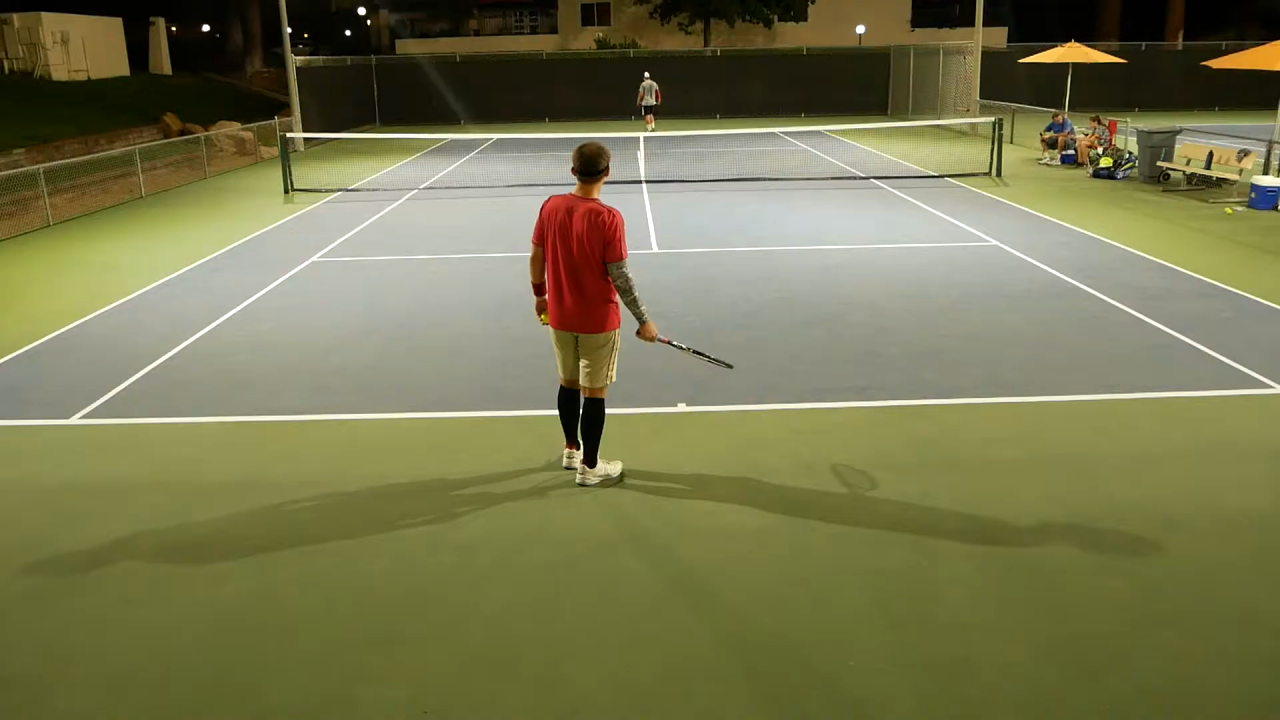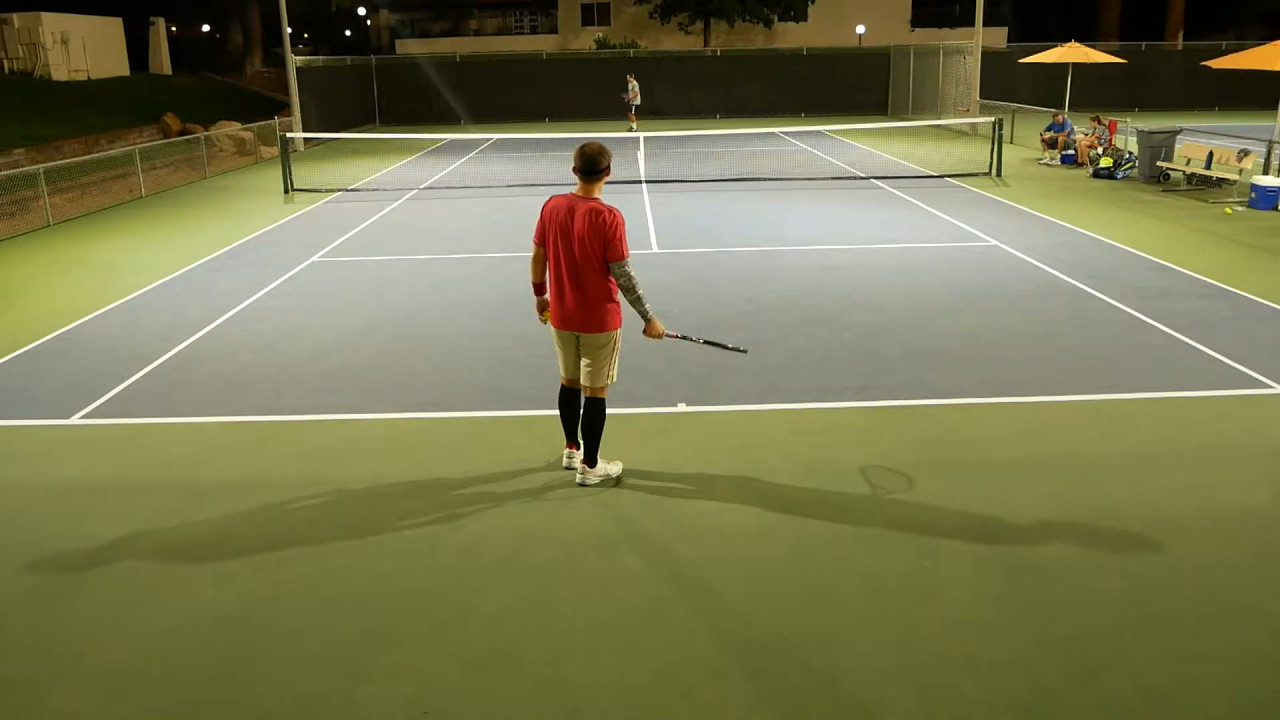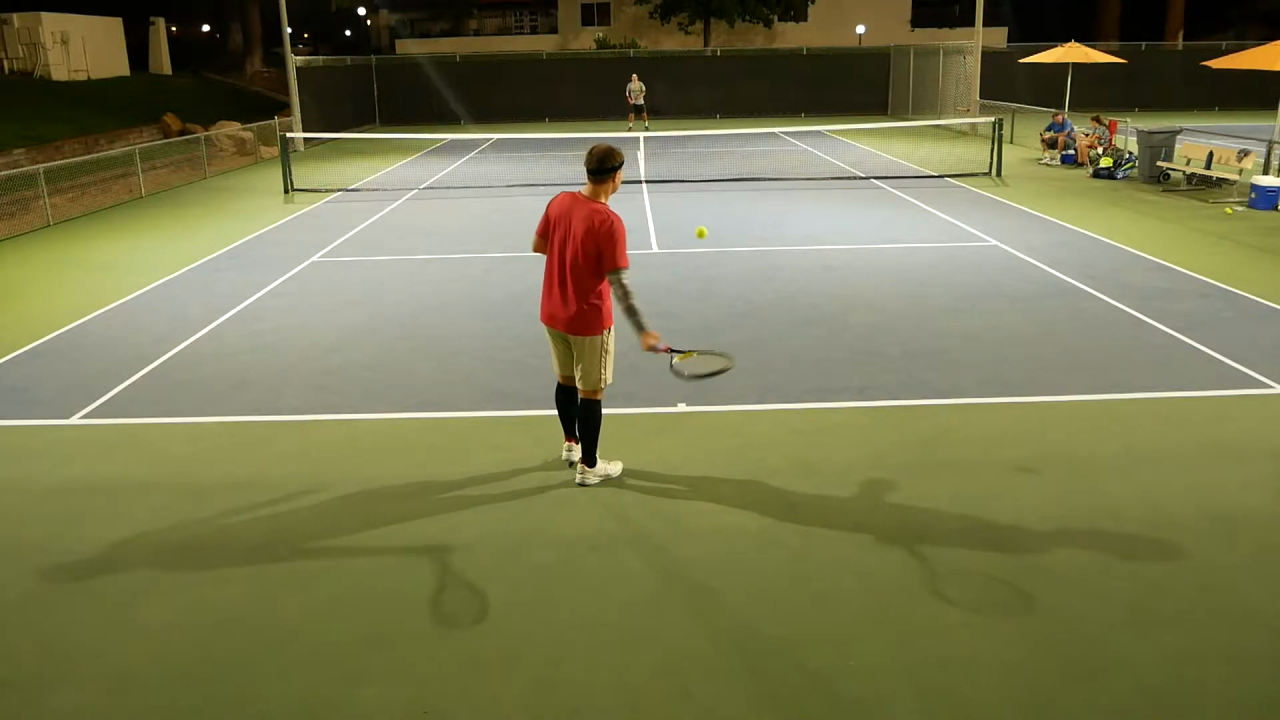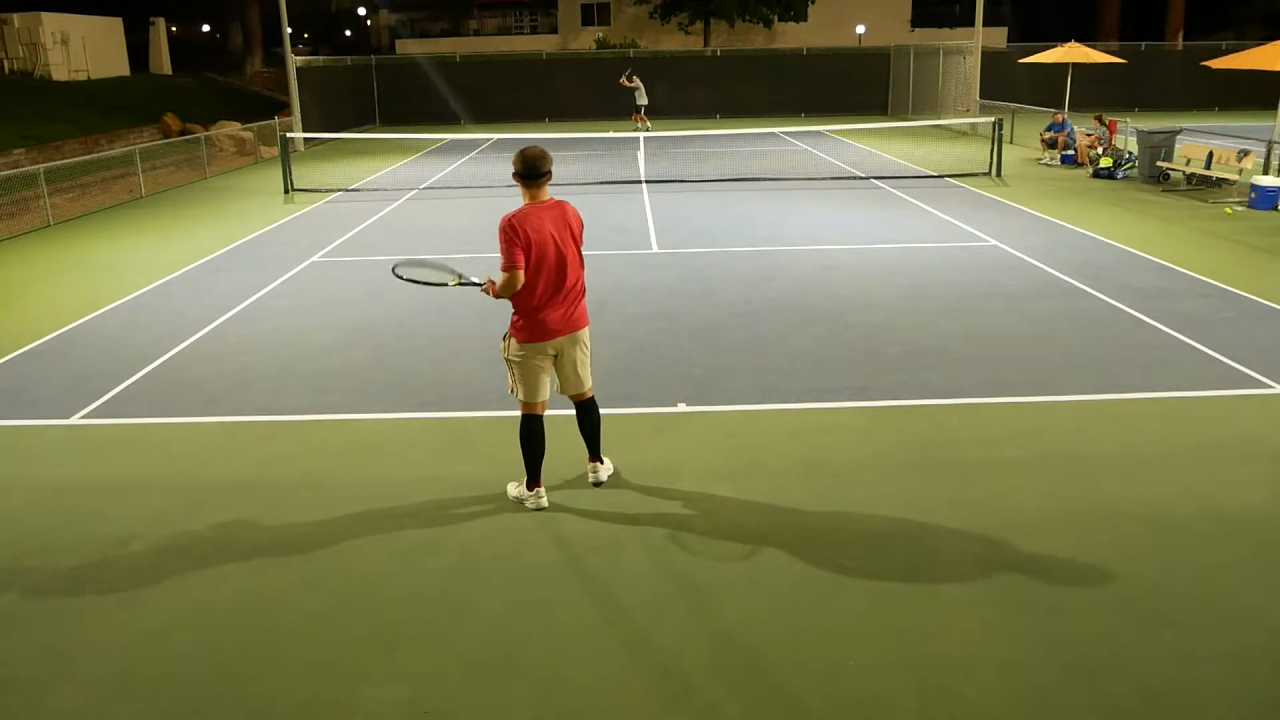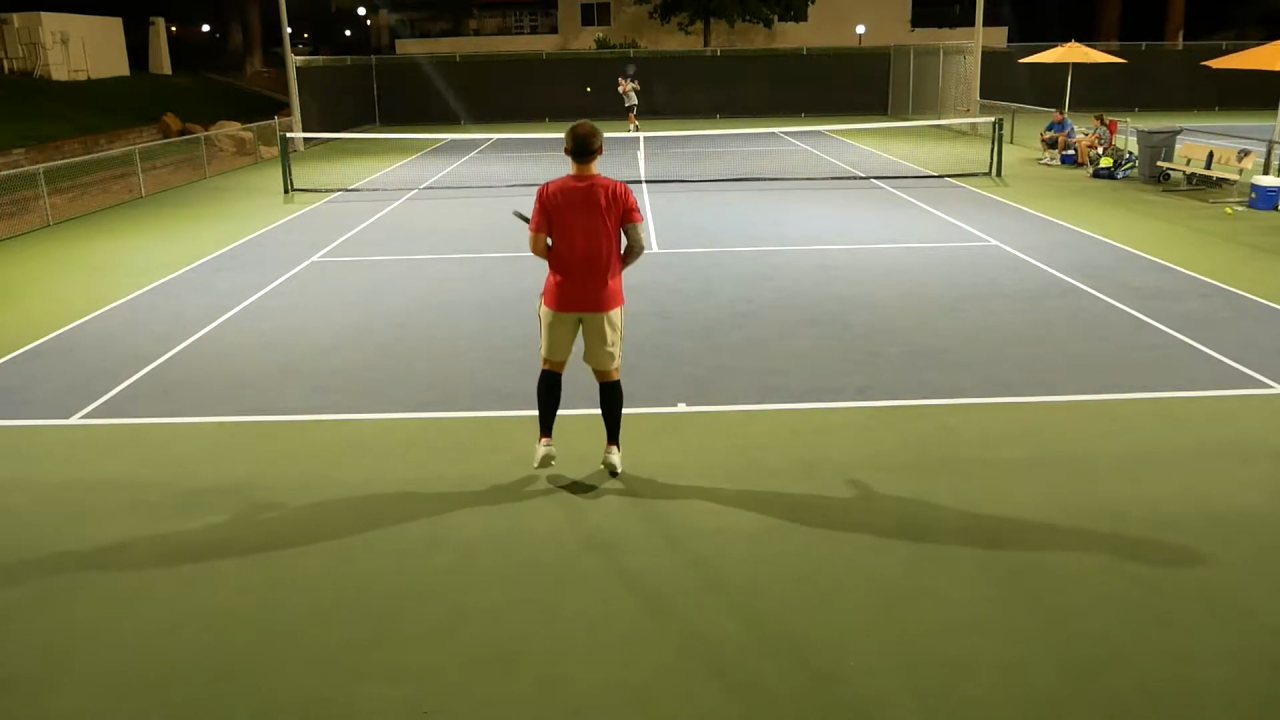
dt=1s
person 1, frame 1
left shoulder: (550, 207)
right shoulder: (608, 218)
left elbow: (536, 257)
right elbow: (619, 277)
left wrist: (540, 294)
right wrist: (643, 320)
left hip: (560, 317)
right hip: (598, 321)
left knee: (568, 383)
right knee: (594, 392)
left ankle: (571, 449)
right ankle: (589, 466)
person 1, frame 2
left shoulder: (552, 207)
right shoulder: (609, 217)
left elbow: (538, 256)
right elbow: (622, 275)
left wrist: (540, 294)
right wrist: (649, 318)
left hip: (562, 316)
right hip: (599, 319)
left knee: (569, 382)
right knee: (595, 391)
left ankle: (571, 449)
right ankle: (589, 466)
person 1, frame 3
left shoulder: (559, 202)
right shoulder: (609, 221)
left elbow: (539, 246)
right elbow: (618, 283)
right wrist: (642, 330)
left hip: (552, 314)
right hip: (588, 320)
left knee: (566, 380)
right knee: (590, 392)
left ankle: (571, 443)
right ankle: (589, 466)
person 1, frame 4
left shoulder: (513, 222)
right shoulder: (570, 212)
left elbow: (515, 282)
left wrist: (494, 290)
left hip: (532, 332)
right hip: (574, 324)
left knee: (532, 409)
right knee: (583, 395)
left ankle: (534, 488)
right ankle: (596, 464)
person 1, frame 5
left shoulder: (549, 192)
right shoulder: (619, 192)
left elbow: (537, 246)
right elbow: (638, 245)
left hip: (560, 298)
right hip: (605, 299)
left knee: (551, 367)
right knee: (608, 375)
left ankle: (545, 440)
right ankle: (612, 448)
